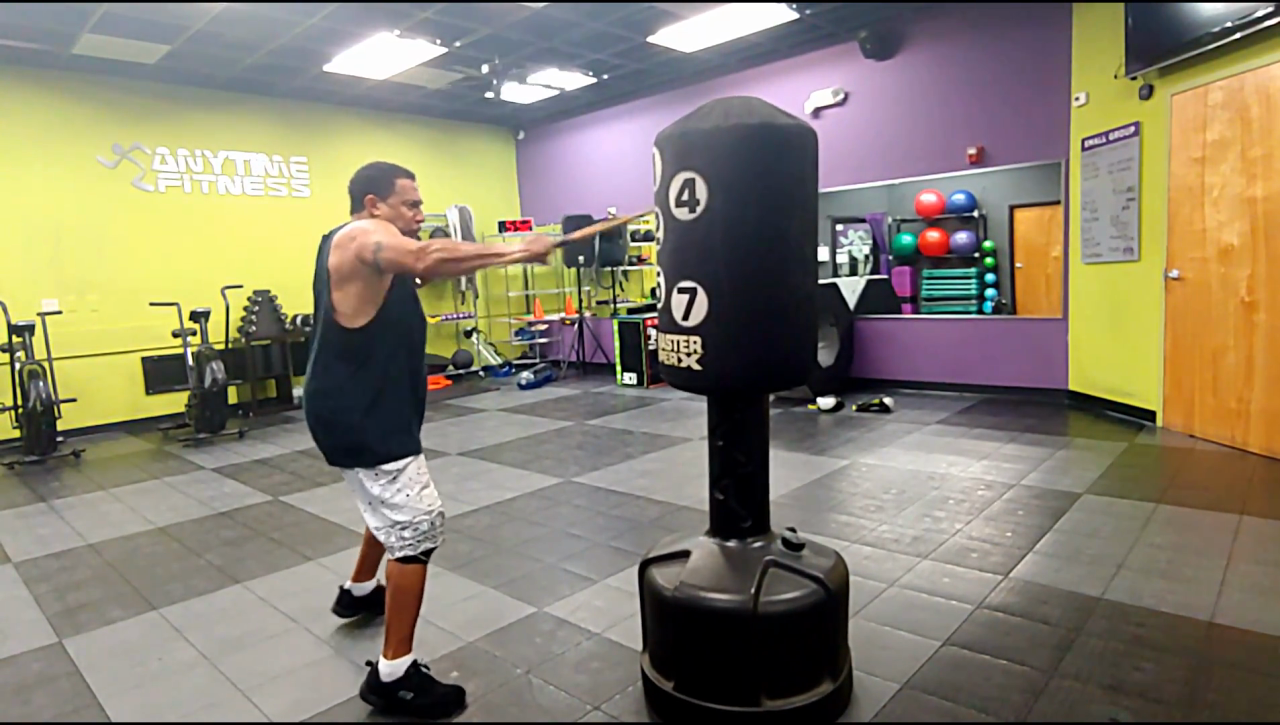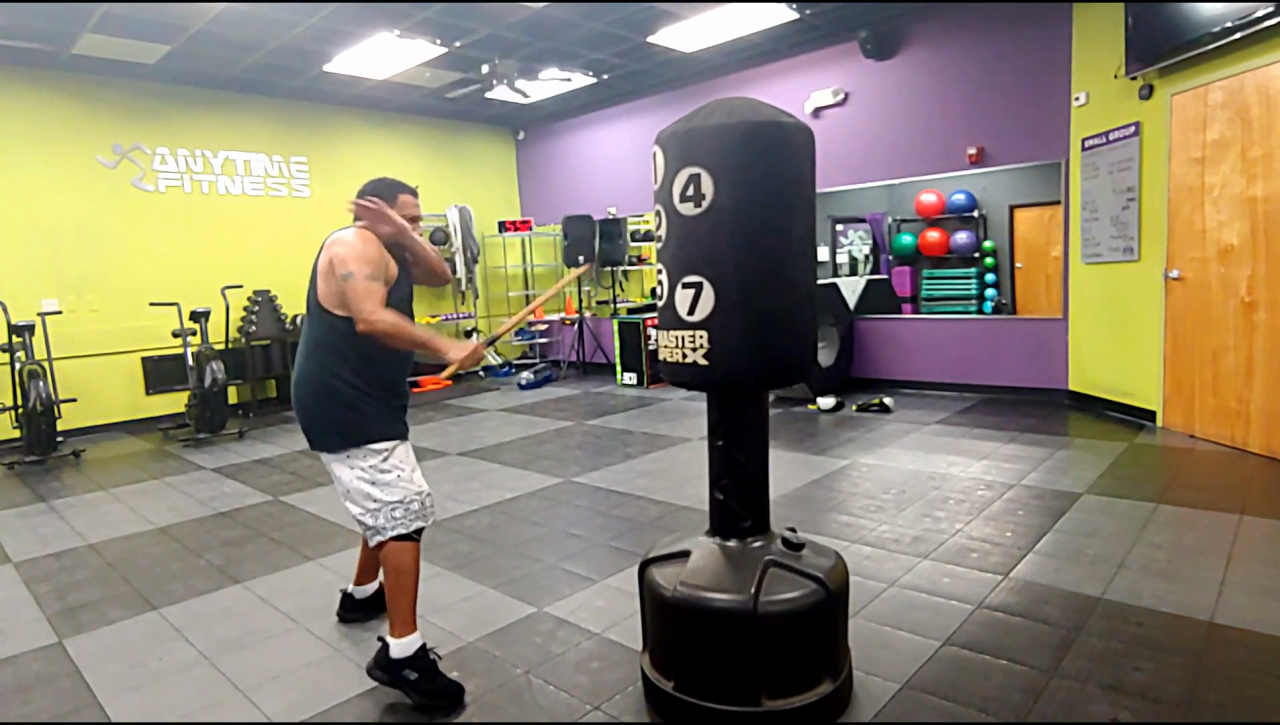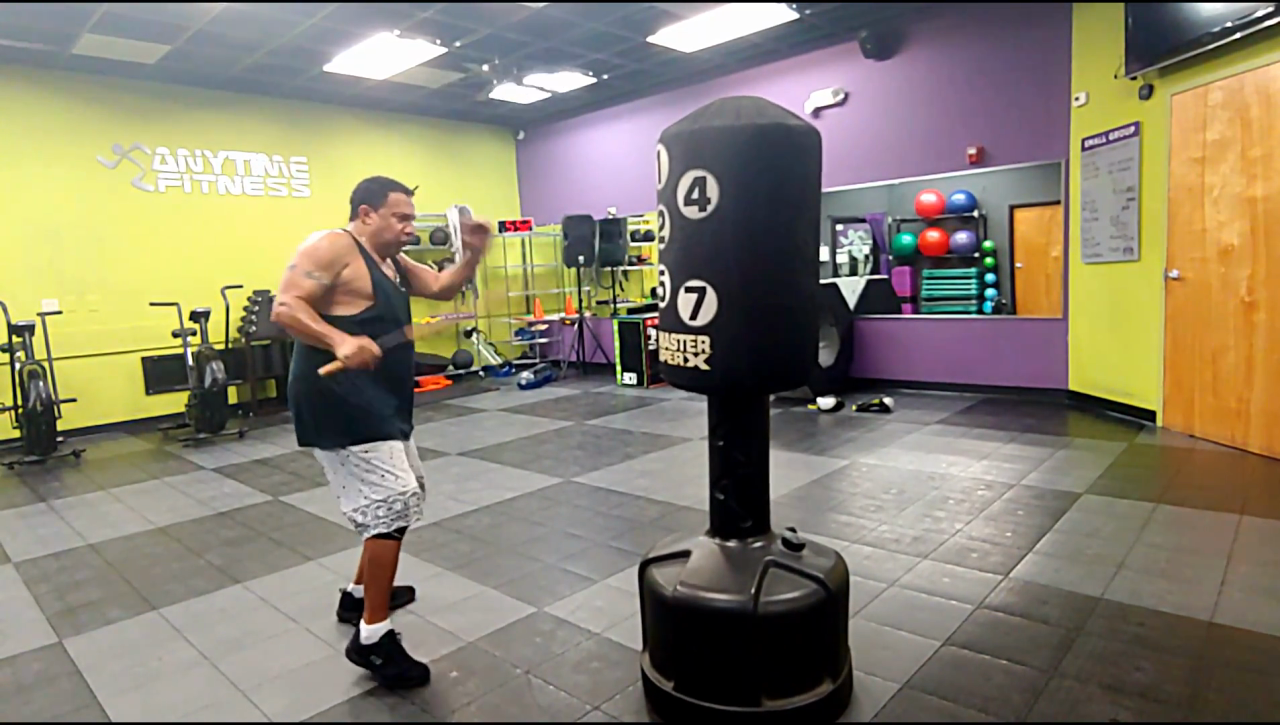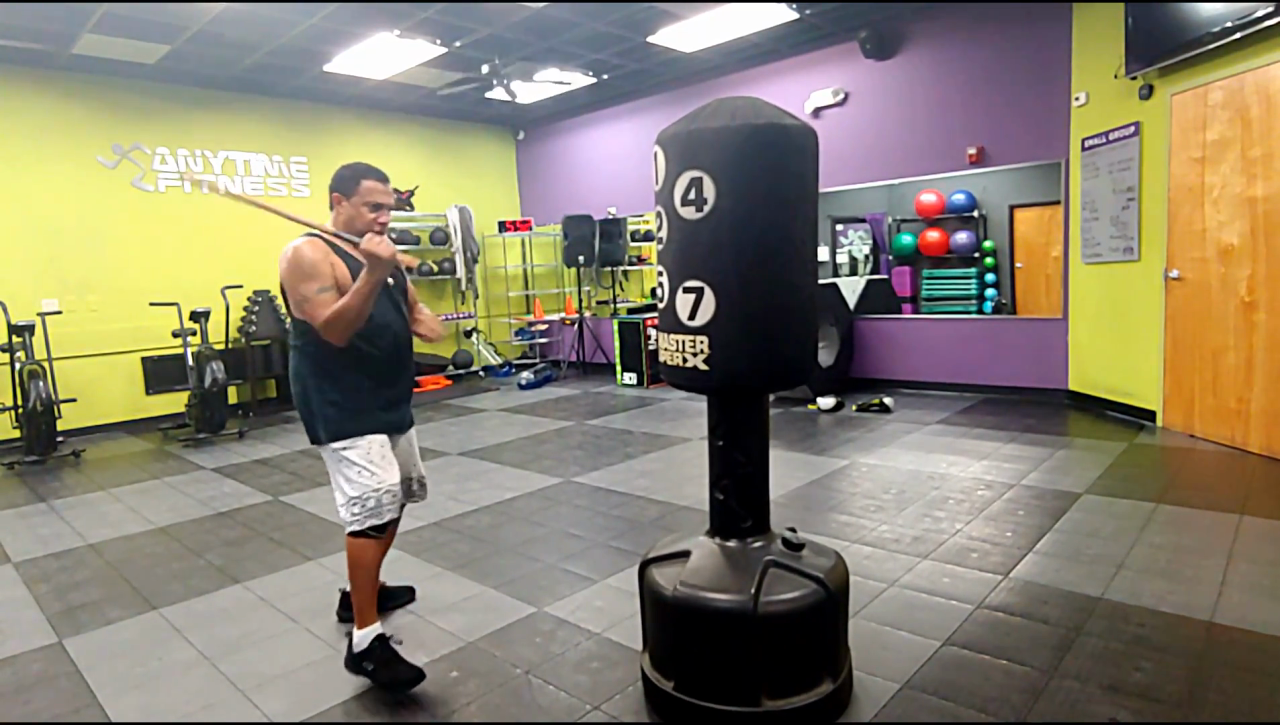
dt=0.2s
person 1, frame 1
left shoulder: (360, 247)
right shoulder: (360, 236)
right elbow: (427, 254)
right wrist: (509, 250)
left hip: (363, 406)
right hip: (362, 414)
left knee: (396, 506)
right knee: (413, 526)
left ankle: (360, 591)
right ankle: (393, 675)
person 1, frame 2
left shoulder: (386, 251)
right shoulder: (356, 243)
left elbow: (437, 275)
right elbow: (373, 319)
left wrist: (403, 229)
right wrist: (446, 347)
left hip: (363, 403)
right hip: (346, 406)
left knee: (389, 504)
right knee: (406, 507)
left ankle: (362, 593)
right ankle: (403, 653)
person 1, frame 3
left shoulder: (392, 260)
right shoulder: (329, 249)
left elbow: (440, 286)
right elbow: (285, 310)
left wrist: (471, 252)
right wrist: (338, 339)
left hip: (383, 407)
right hip: (340, 407)
left knee: (399, 498)
right knee: (392, 505)
left ankle: (362, 591)
right ankle: (372, 637)
person 1, frame 4
left shoulder: (377, 249)
right shoulder: (307, 255)
left elbow: (409, 306)
right elbow: (336, 331)
left wrist: (425, 322)
right wrist: (368, 277)
left hip: (388, 400)
right hip: (339, 405)
left knee: (400, 490)
right knee: (371, 504)
left ankle: (363, 588)
right ankle: (367, 642)
